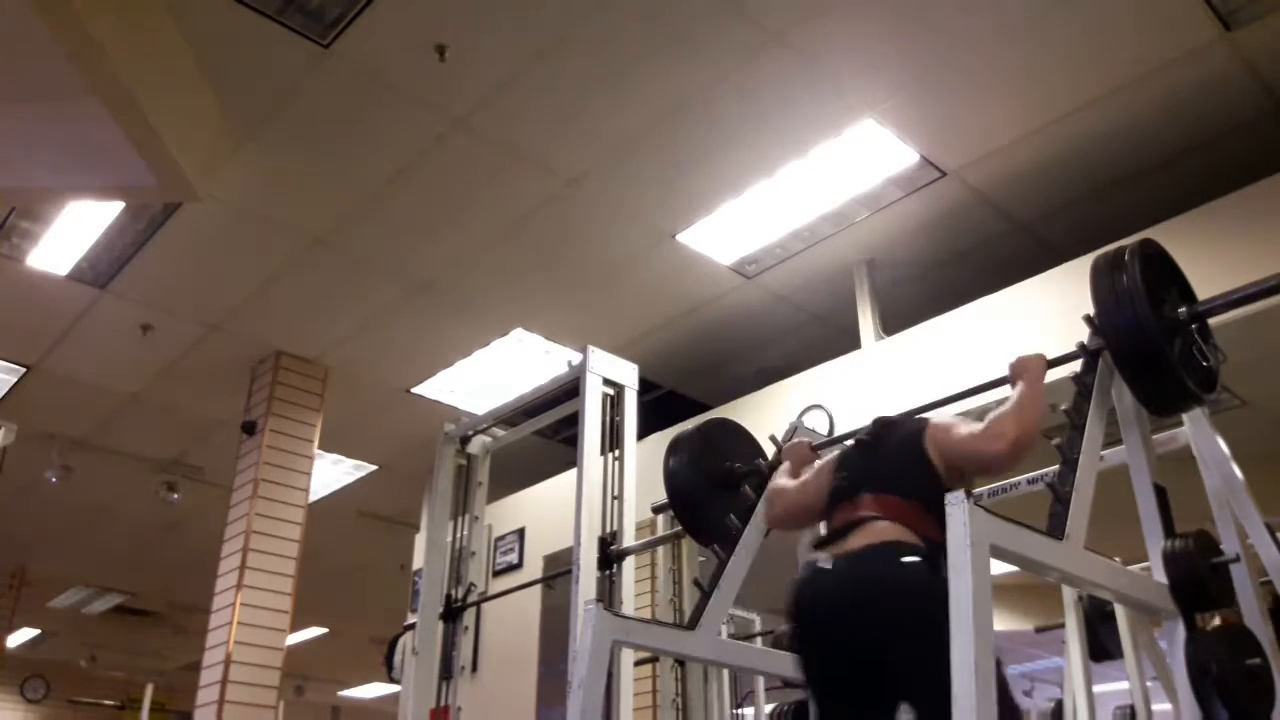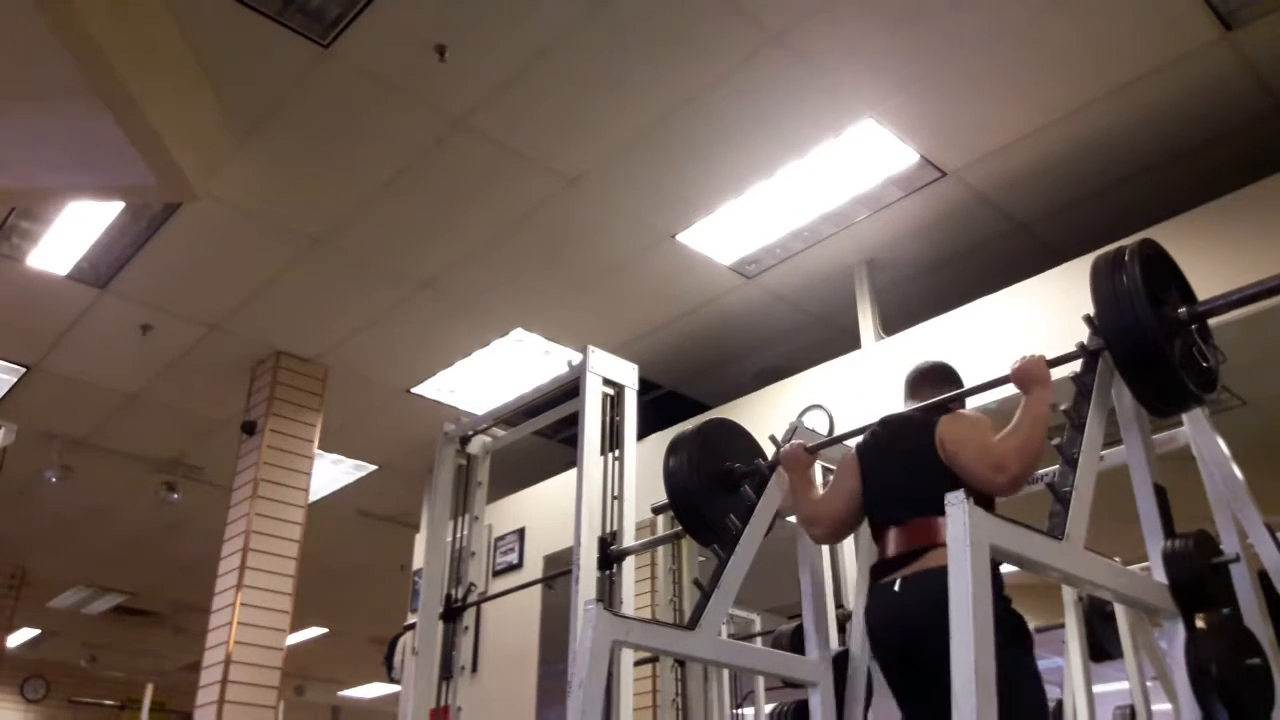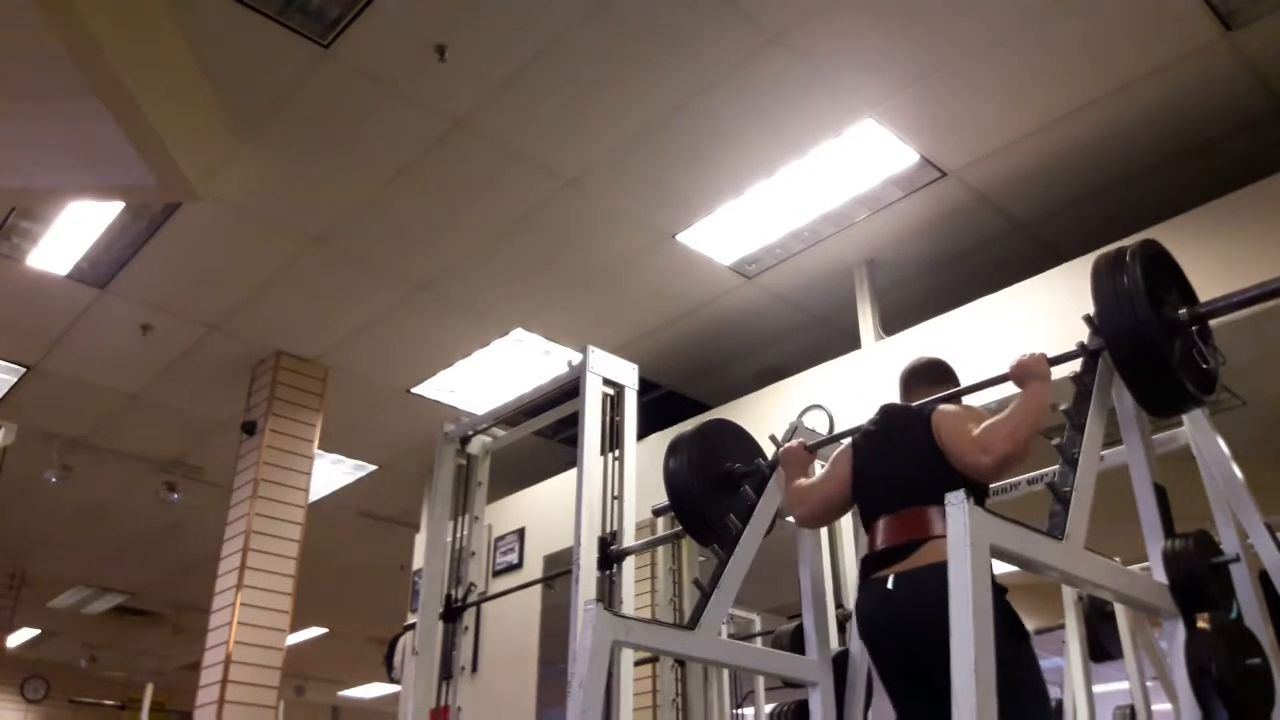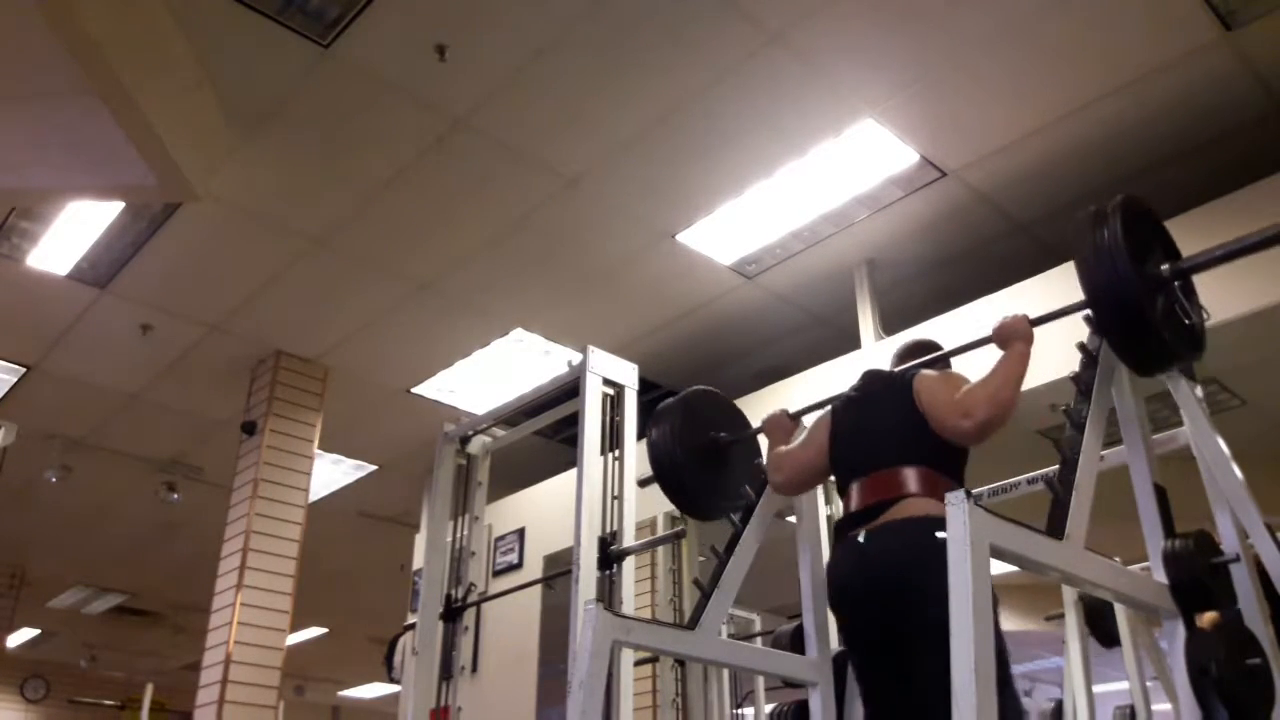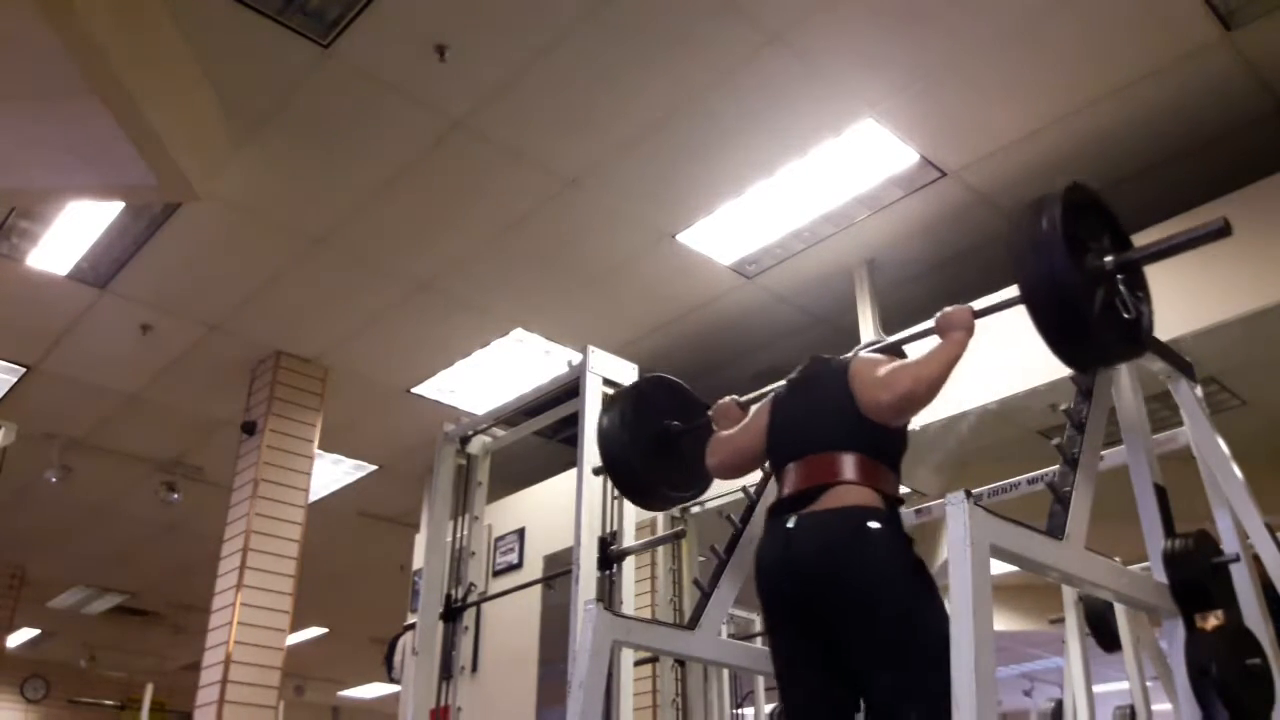
dt=0.5s
person 1, frame 1
left shoulder: (852, 454)
right shoulder: (943, 434)
left elbow: (779, 510)
right elbow: (999, 444)
left wrist: (793, 464)
right wrist: (1030, 380)
left hip: (818, 592)
right hip: (893, 575)
person 1, frame 2
left shoulder: (868, 449)
right shoulder: (957, 426)
left elbow: (822, 525)
right elbow: (1005, 471)
left wrist: (798, 471)
right wrist: (1036, 389)
left hip: (887, 609)
right hip: (952, 596)
person 1, frame 3
left shoulder: (860, 444)
right shoulder: (952, 418)
left elbow: (806, 508)
right elbow: (992, 455)
left wrist: (796, 469)
right wrist: (1035, 385)
left hip: (879, 605)
right hip: (946, 589)
person 1, frame 4
left shoulder: (842, 410)
right shoulder: (934, 384)
left elbow: (784, 476)
right elbow: (974, 418)
left wrist: (779, 437)
right wrist: (1016, 347)
left hip: (851, 567)
right hip: (921, 552)
person 1, frame 5
left shoulder: (788, 395)
right shoulder: (872, 368)
left elbow: (721, 459)
right elbow: (897, 394)
left wrist: (727, 423)
right wrist: (955, 336)
left hip: (781, 554)
right hip: (852, 537)
